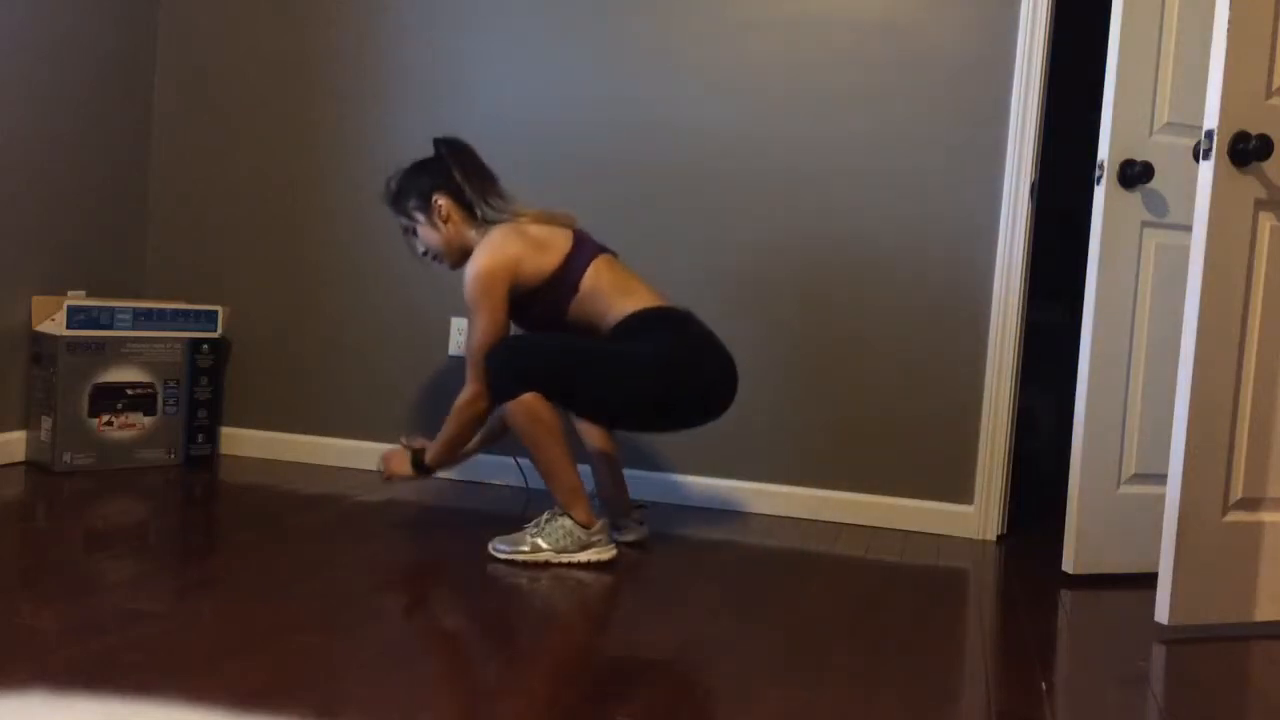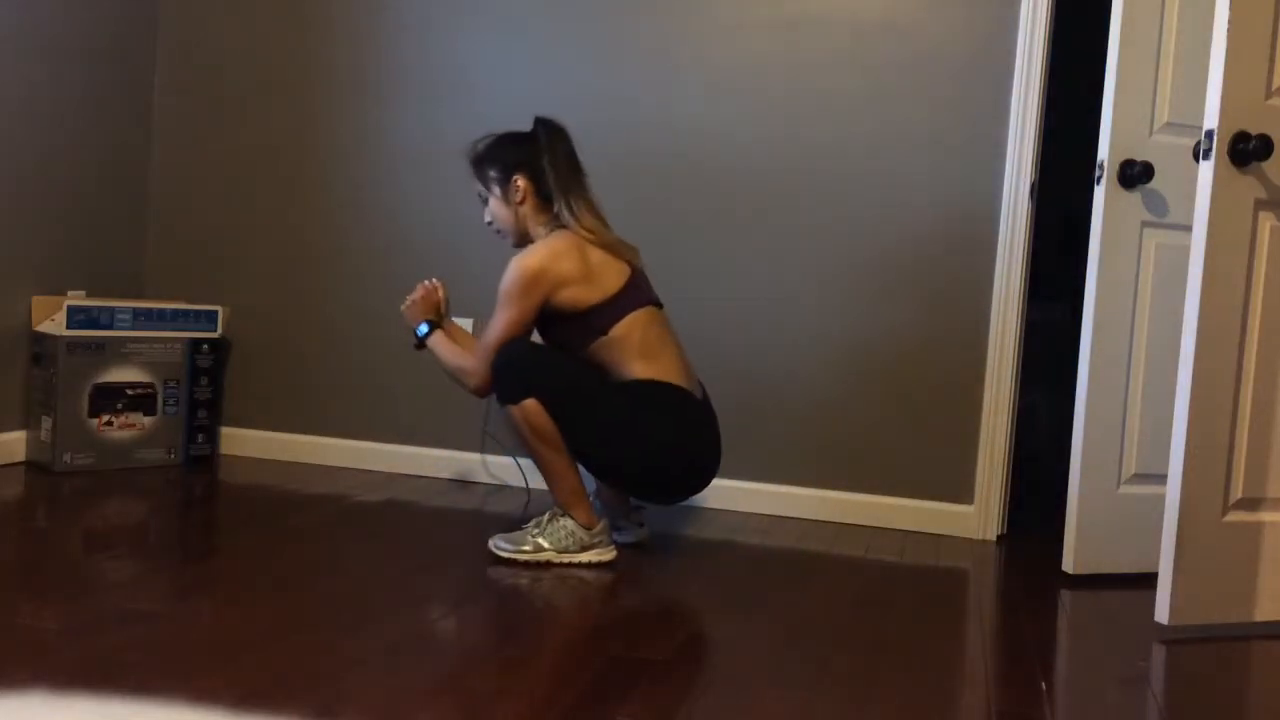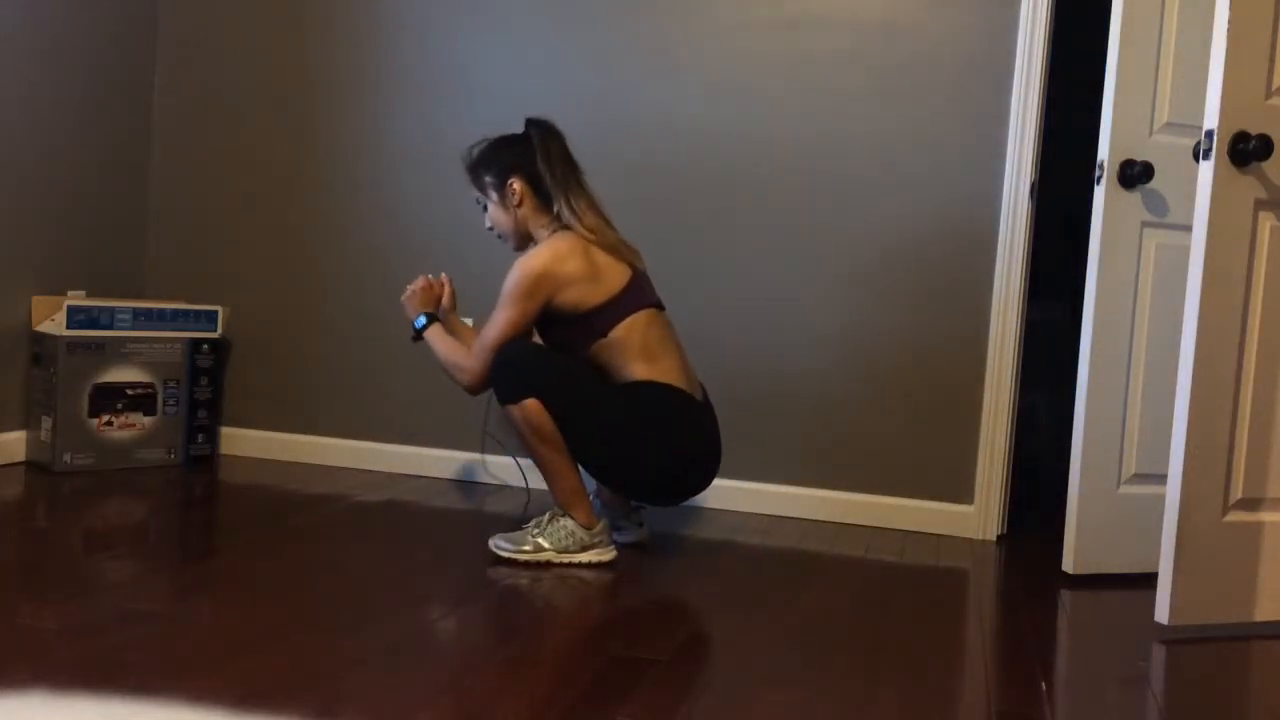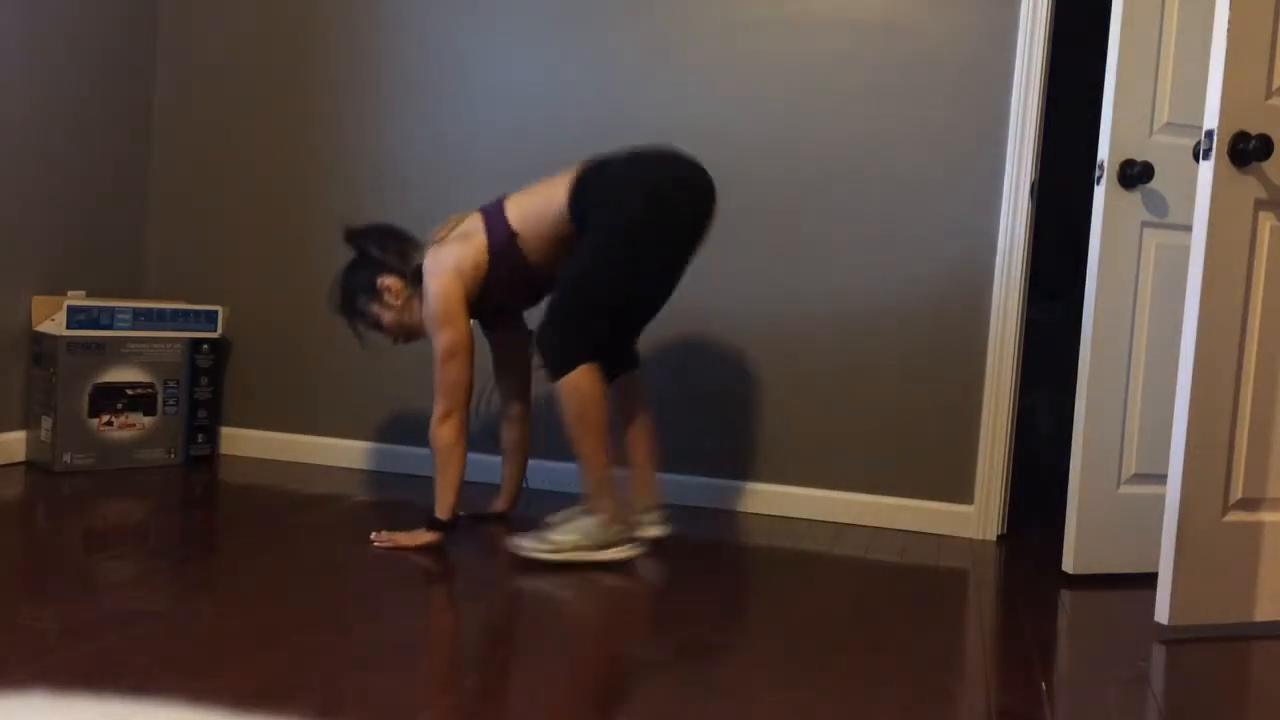
dt=1s
person 1, frame 1
left shoulder: (488, 260)
right shoulder: (519, 237)
left elbow: (480, 392)
right elbow: (530, 382)
left wrist: (425, 461)
right wrist: (469, 446)
left hip: (675, 366)
right hip: (688, 357)
left knee: (510, 365)
right knee: (565, 369)
left ankle: (581, 527)
right ankle: (616, 513)
person 1, frame 2
left shoulder: (538, 261)
right shoulder: (582, 246)
left elbow: (481, 375)
left wrist: (426, 328)
right wrist: (444, 322)
left hip: (666, 443)
right hip: (683, 432)
left knee: (516, 367)
right knee: (544, 374)
left ankle: (582, 528)
right ankle: (618, 512)
person 1, frame 3
left shoulder: (543, 262)
right shoulder: (582, 246)
left elbow: (475, 373)
left wrist: (424, 320)
right wrist: (448, 317)
left hip: (666, 447)
right hip: (682, 434)
left knee: (515, 368)
right knee: (539, 373)
left ankle: (583, 529)
right ankle: (617, 510)
person 1, frame 4
left shoulder: (443, 278)
right shoulder: (479, 284)
left elbow: (449, 415)
right elbow: (515, 397)
left wrist: (439, 524)
right wrist: (506, 501)
left hip: (646, 198)
right hip: (665, 190)
left knee: (567, 342)
right knee: (600, 349)
left ankle: (606, 521)
right ankle: (641, 508)
